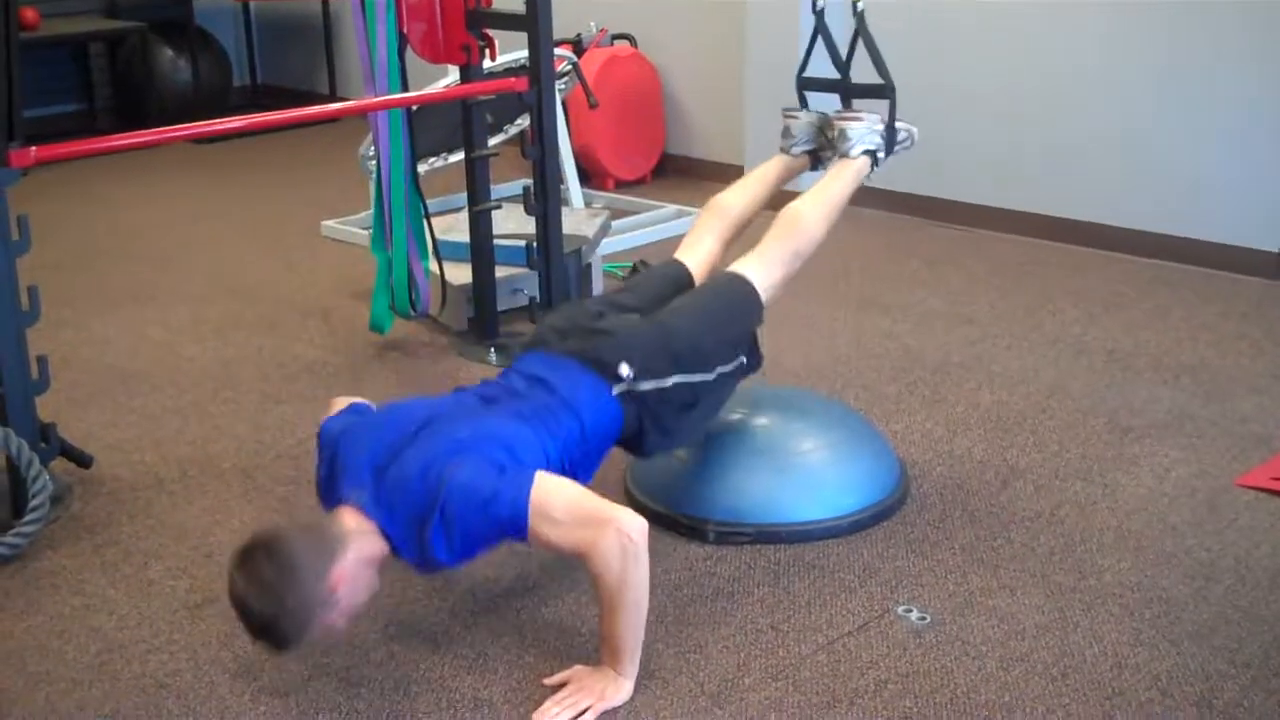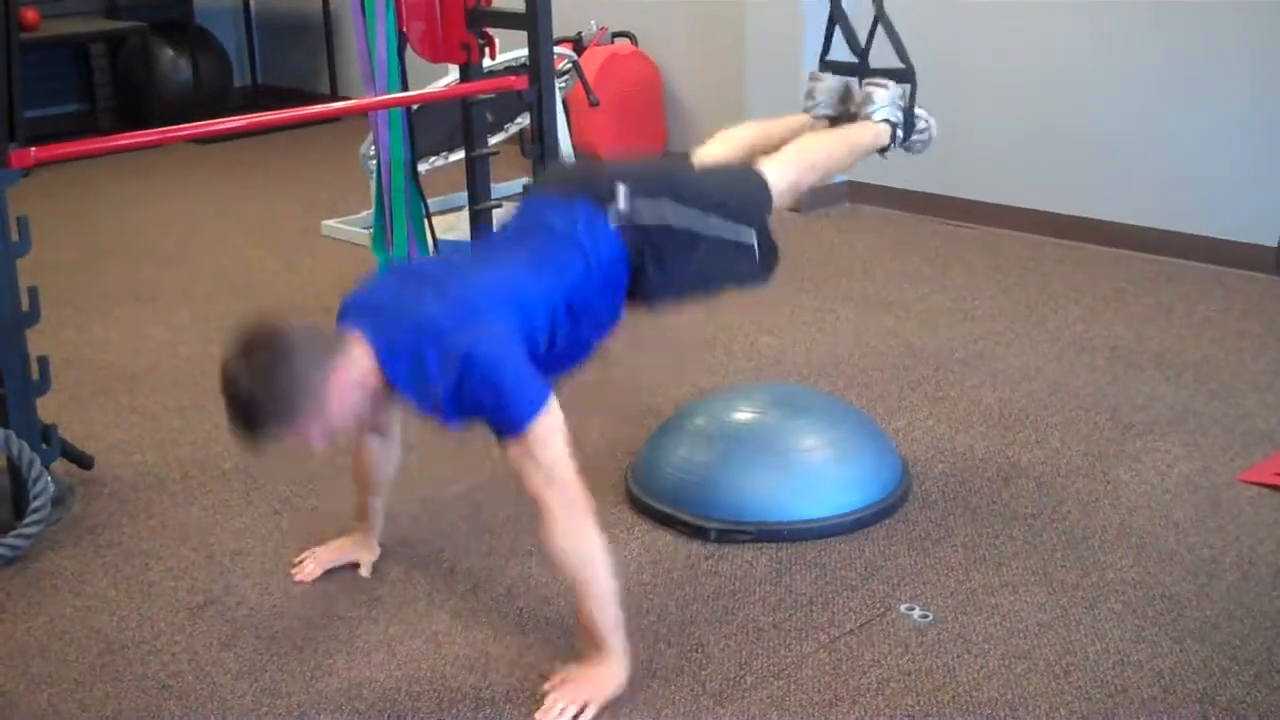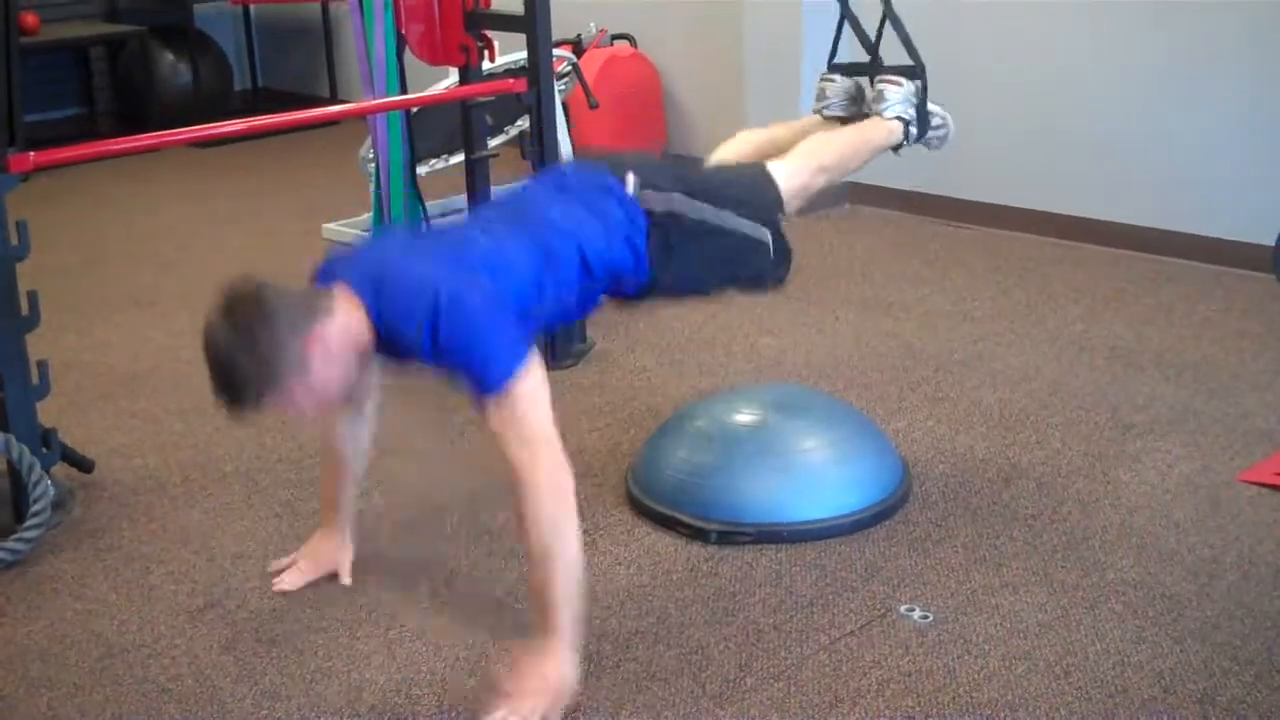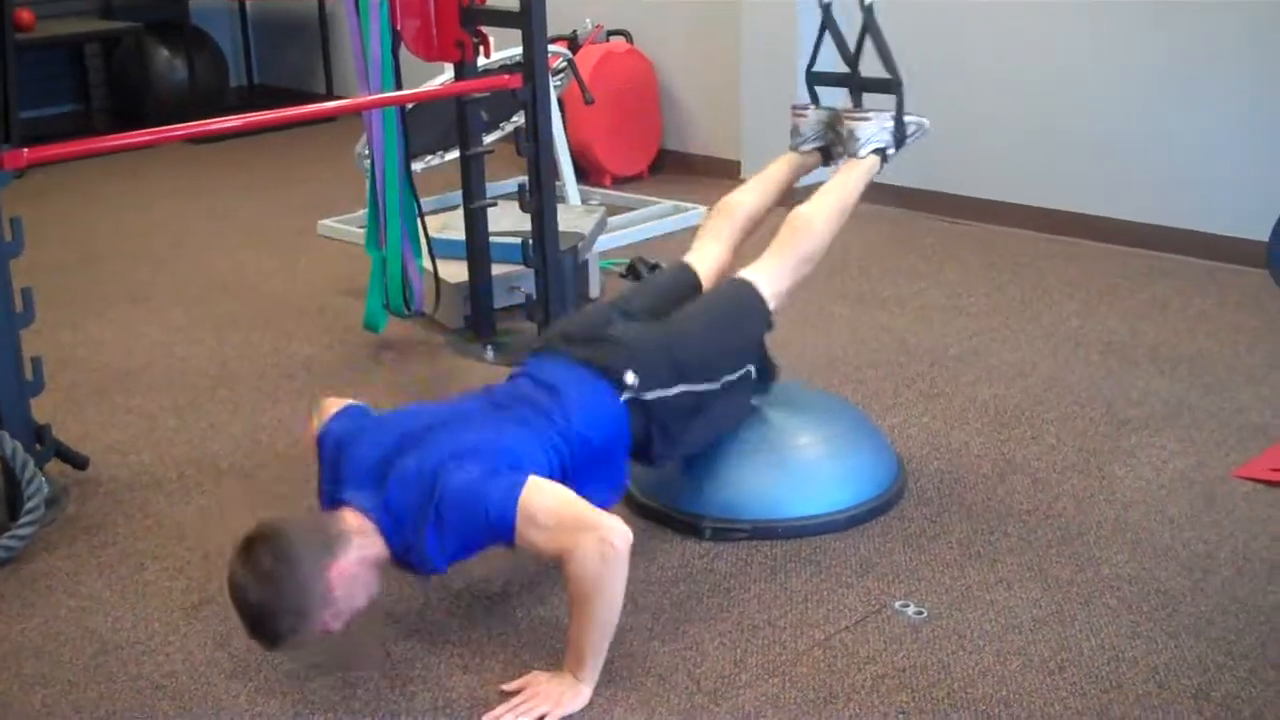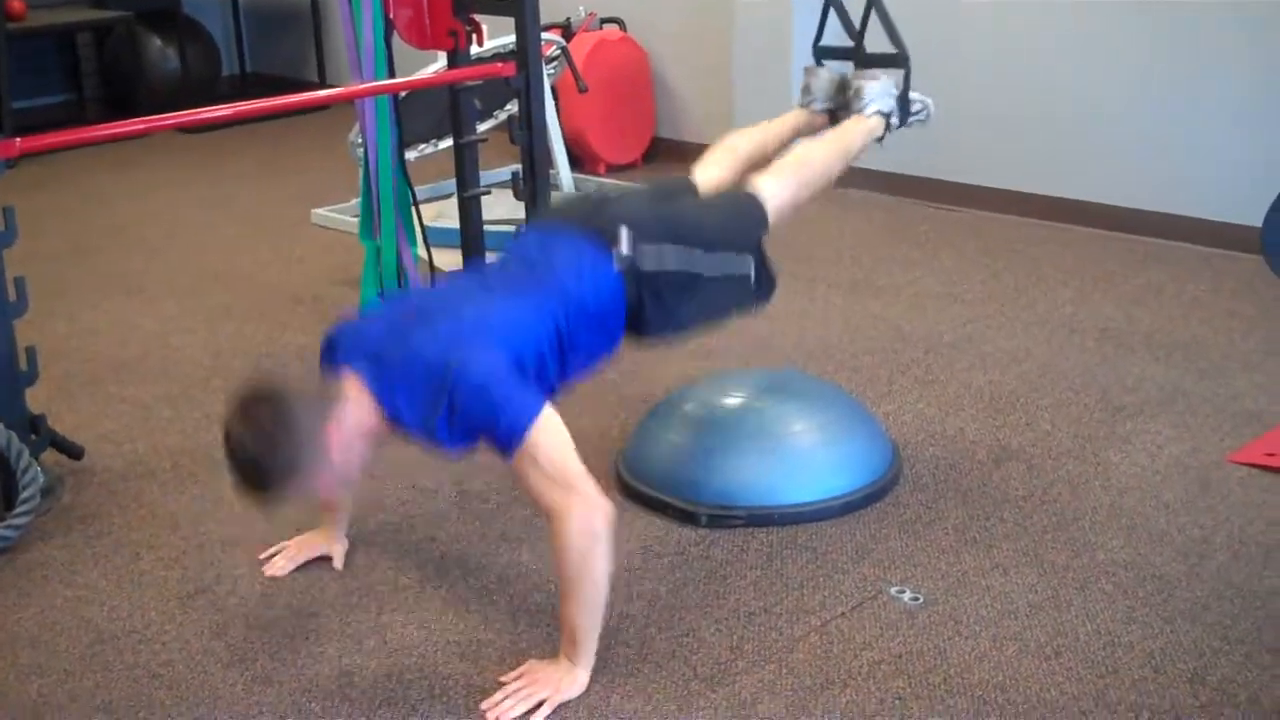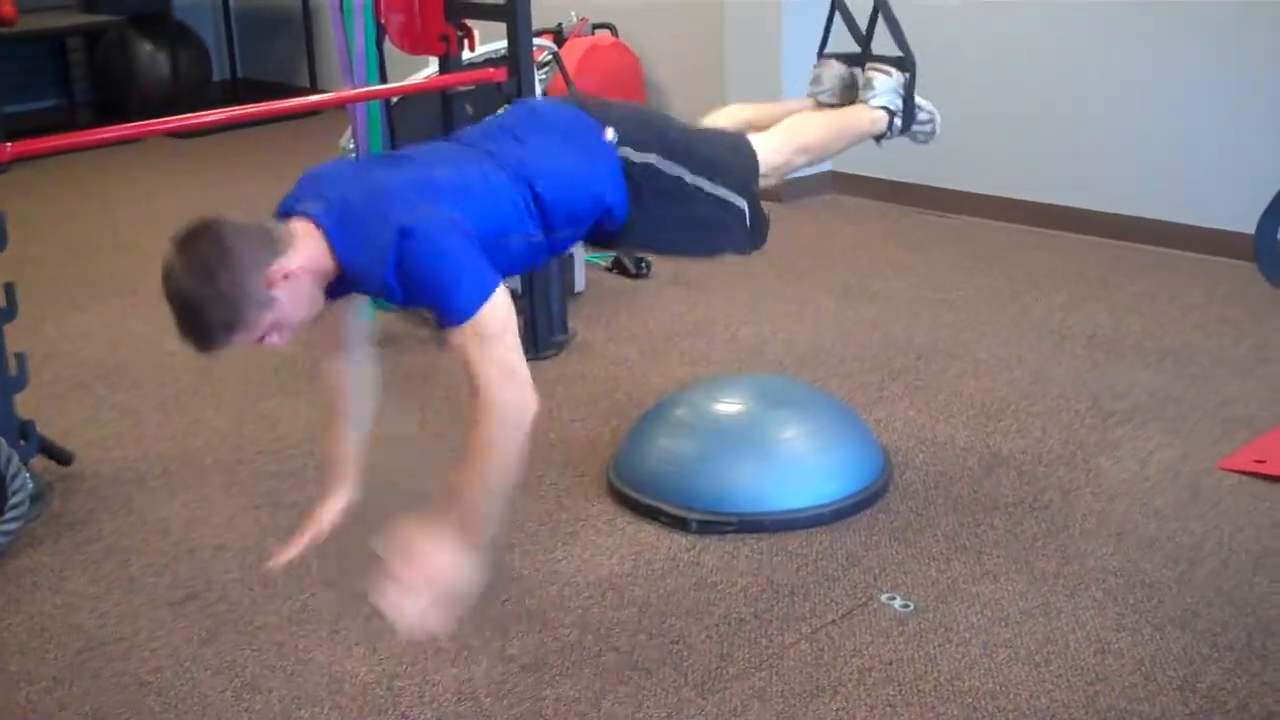
dt=0.3s
person 1, frame 1
left shoulder: (451, 503)
right shoulder: (342, 456)
left elbow: (622, 533)
right wrist: (347, 542)
left hip: (619, 386)
right hip: (558, 351)
left knee: (760, 272)
right knee: (693, 259)
left ankle: (857, 150)
right ankle: (801, 146)
person 1, frame 2
left shoulder: (469, 351)
right shoulder: (358, 329)
left elbow: (564, 506)
right elbow: (380, 423)
left wrist: (610, 659)
right wrist: (366, 531)
left hip: (631, 233)
right hip: (568, 210)
left knee: (771, 183)
right knee: (711, 164)
left ankle: (883, 120)
right ankle: (824, 107)
person 1, frame 3
left shoulder: (451, 311)
right shoulder: (335, 295)
left elbow: (545, 483)
right elbow: (352, 409)
left wrist: (558, 651)
right wrist: (335, 531)
left hip: (634, 223)
right hip: (570, 199)
left knee: (780, 187)
right knee: (722, 166)
left ankle: (893, 114)
right ankle: (829, 109)
person 1, frame 4
left shoulder: (448, 501)
right shoulder: (347, 457)
left elbow: (604, 542)
right elbow: (327, 404)
right wrist: (328, 545)
left hip: (629, 395)
right hip: (567, 359)
left knee: (765, 280)
right knee: (702, 263)
left ankle: (866, 145)
right ankle: (810, 144)
person 1, frame 5
left shoulder: (464, 383)
right shoulder: (346, 353)
left elbow: (586, 514)
right wrist: (333, 525)
left hip: (622, 272)
right hip: (563, 245)
left knee: (756, 208)
right knee: (703, 188)
left ankle: (871, 108)
right ankle: (817, 105)
person 1, frame 6
left shoulder: (413, 241)
right shoulder: (299, 225)
left elbow: (511, 402)
right elbow: (346, 350)
left wrist: (455, 538)
right wrist: (342, 487)
left hip: (609, 165)
right hip: (544, 138)
left knee: (757, 155)
right knee: (708, 134)
left ankle: (880, 106)
right ankle: (826, 84)
